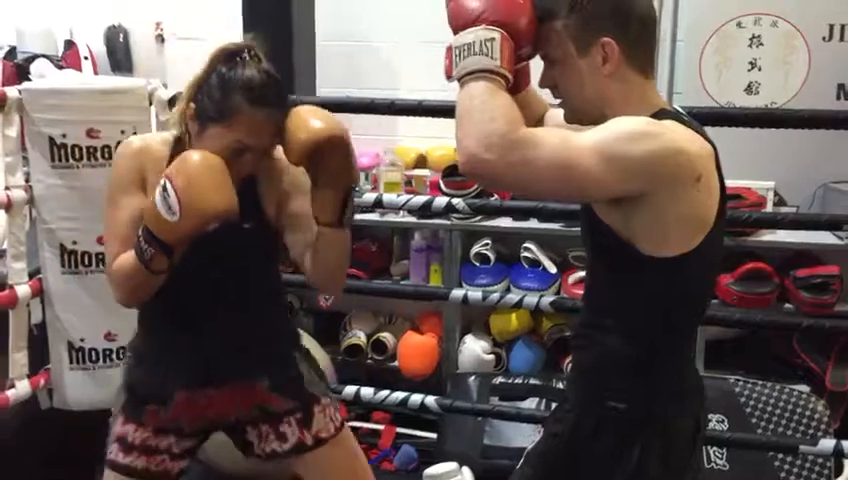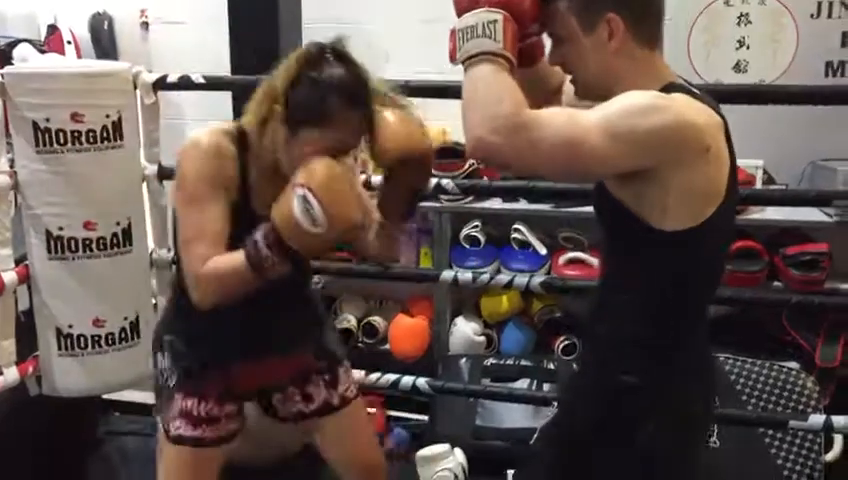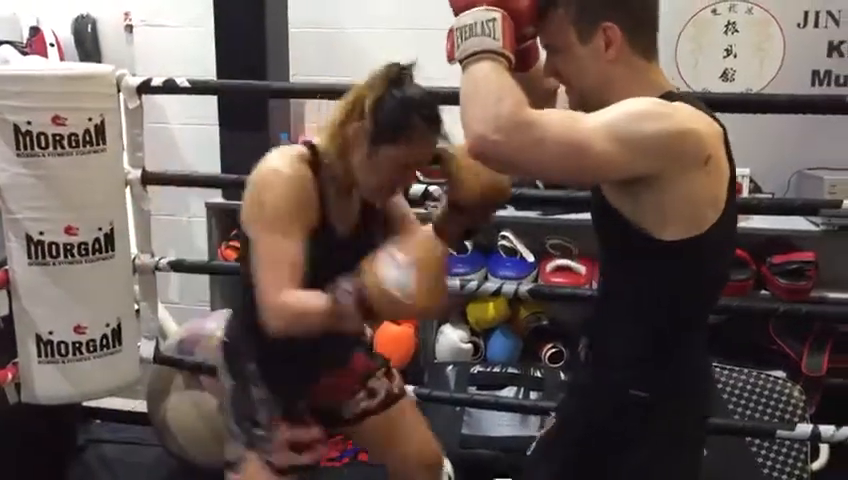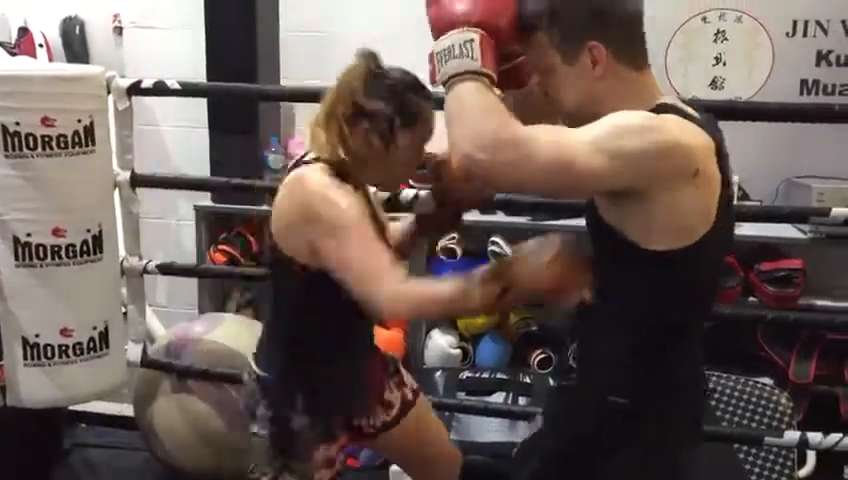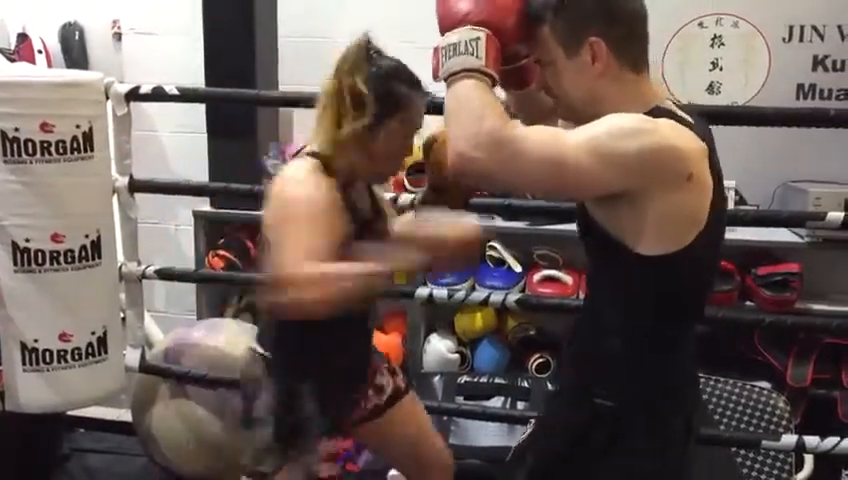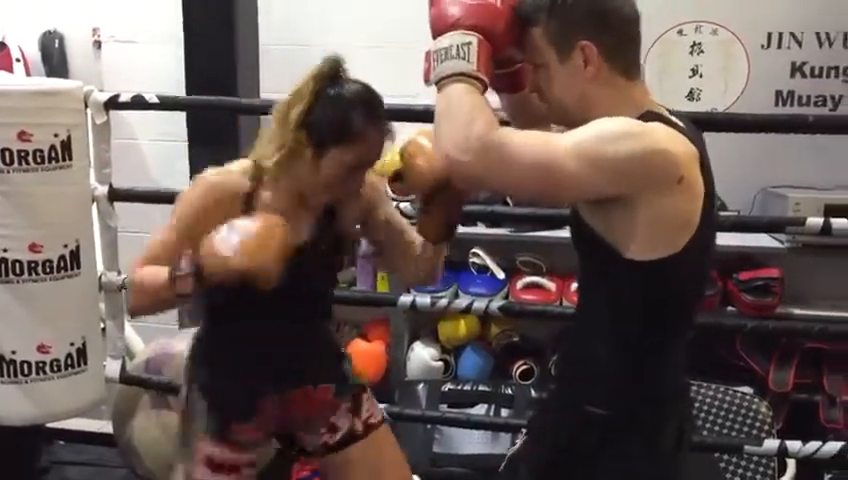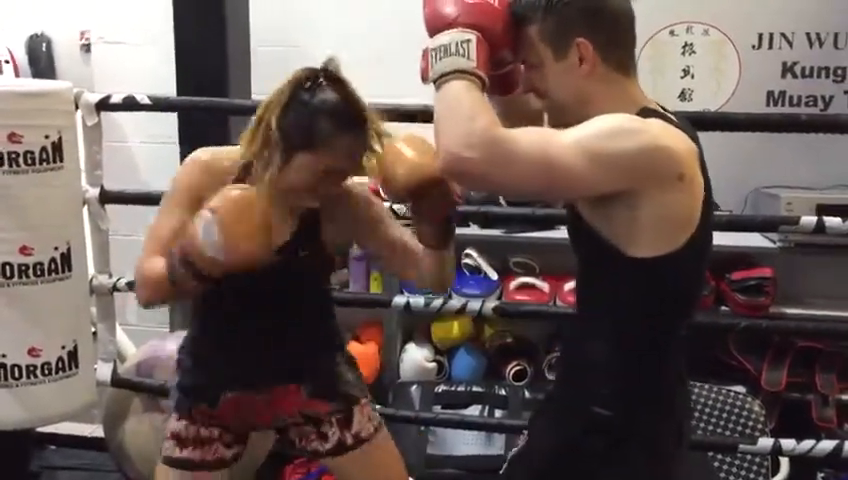
dt=0.7s
person 1, frame 1
left shoulder: (660, 149)
right shoulder: (648, 135)
left elbow: (487, 154)
right elbow: (535, 128)
left wrist: (481, 50)
right wrist: (509, 66)
left hip: (629, 422)
right hip: (640, 401)
person 1, frame 2
left shoulder: (668, 122)
right shoulder: (664, 107)
left elbow: (495, 137)
right elbow: (547, 98)
left hip: (643, 394)
right hip: (644, 376)
person 1, frame 3
left shoulder: (669, 131)
right shoulder: (654, 120)
left elbow: (494, 137)
right elbow: (537, 116)
right wrist: (515, 47)
left hip: (640, 408)
right hip: (626, 386)
person 1, frame 4
left shoulder: (659, 144)
right shoulder: (667, 125)
left elbow: (481, 156)
right elbow: (541, 129)
left wrist: (465, 52)
right wrist: (506, 58)
left hip: (632, 414)
right hip: (632, 394)
person 1, frame 5
left shoulder: (652, 147)
right shoulder: (667, 130)
left elbow: (477, 151)
right elbow: (547, 145)
left wrist: (468, 41)
right wrist: (513, 57)
left hip: (626, 416)
right hip: (634, 397)
person 1, frame 6
left shoulder: (644, 151)
right shoulder: (658, 134)
left elbow: (465, 157)
right elbow: (542, 148)
left wrist: (460, 49)
right wrist: (505, 64)
left hip: (613, 425)
right hip: (632, 404)
person 1, frame 7
left shoulder: (643, 147)
right shoulder: (646, 132)
left elbow: (467, 155)
right elbow: (532, 147)
left wrist: (459, 48)
right wrist: (499, 66)
left hip: (613, 428)
right hip: (616, 403)
person 2, frame 1
left shoulder: (281, 172)
right shoulder: (141, 159)
left elbow: (327, 280)
right elbow: (125, 289)
left wrist: (331, 192)
right wrist: (165, 235)
left hip: (268, 369)
right hip: (167, 378)
person 2, frame 2
left shoulder: (325, 165)
right shoulder: (208, 153)
left elbow: (380, 248)
right elbow: (204, 284)
left wrist: (400, 190)
right wrist: (280, 241)
left hip: (295, 338)
right hip: (204, 352)
person 2, frame 3
left shoulder: (378, 179)
right shoulder: (284, 178)
left elbow: (421, 257)
right elbow: (277, 311)
left wrist: (460, 215)
right wrist: (361, 302)
left hip: (339, 355)
right hip: (270, 370)
person 2, frame 4
left shoulder: (349, 177)
right shoulder: (318, 194)
left elbow: (383, 249)
right elbow: (394, 300)
left wrist: (438, 213)
right wrist: (506, 280)
left hip: (354, 365)
right hip: (297, 389)
person 2, frame 5
left shoulder: (357, 175)
right shoulder: (304, 185)
left elbow: (389, 235)
right elbow: (291, 290)
right wrist: (404, 257)
left hip: (350, 353)
right hip: (302, 374)
person 2, frame 6
left shoulder: (357, 193)
right shoulder: (222, 191)
left elbow: (418, 270)
right elbow: (139, 294)
left wrist: (440, 213)
right wrist: (201, 272)
left hip: (317, 375)
right hip: (228, 385)
person 2, frame 7
left shoulder: (346, 202)
right shoulder: (208, 172)
left elbow: (433, 277)
right elbow: (147, 287)
left wrist: (435, 214)
right wrist: (191, 263)
left hip: (315, 374)
right hip: (217, 378)
